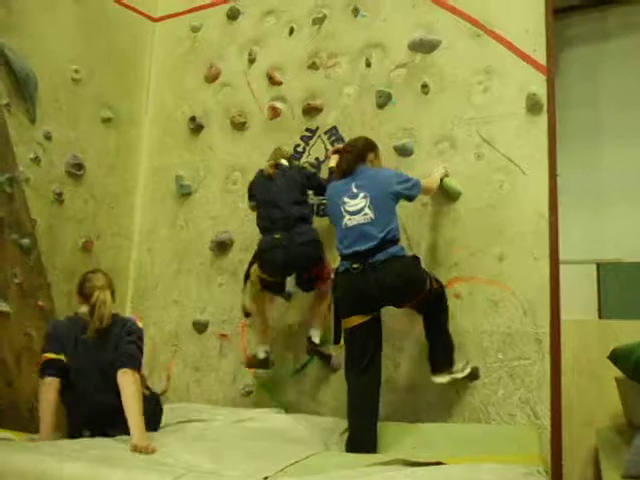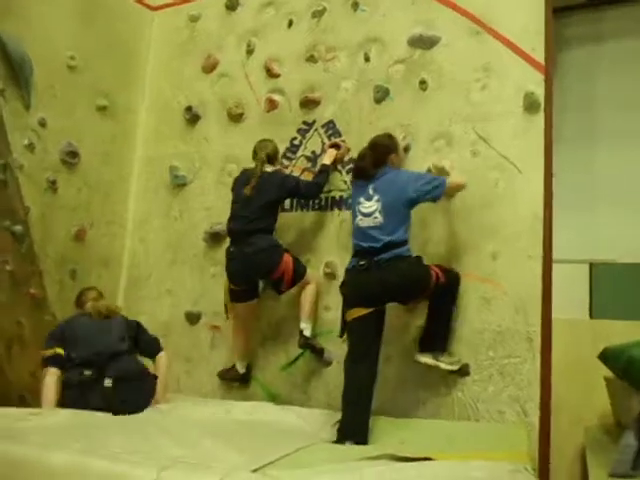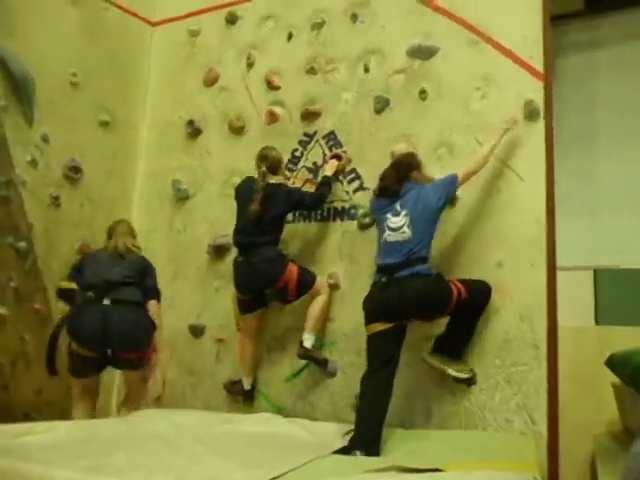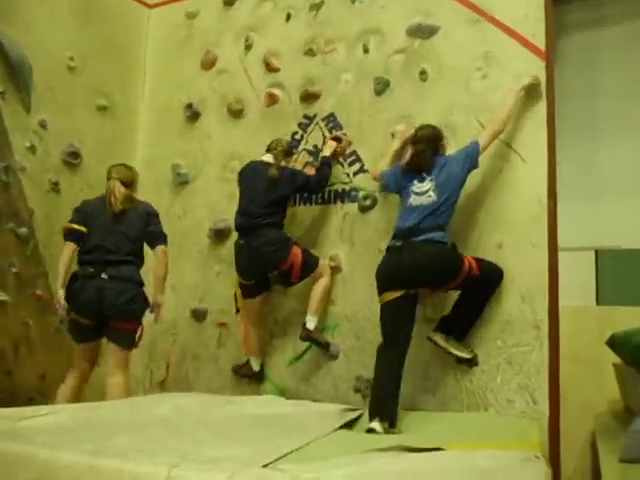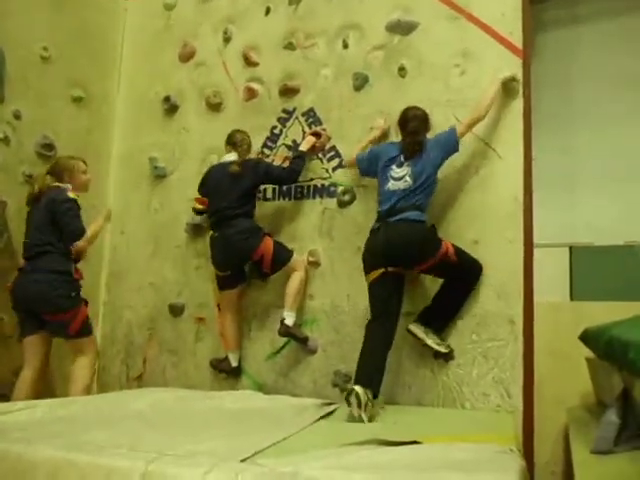
dt=0.7s
person 1, frame 1
left shoulder: (333, 190)
right shoulder: (386, 177)
right elbow: (429, 187)
right wrist: (438, 173)
left hip: (351, 283)
right hip: (392, 272)
left knee: (360, 369)
right knee: (433, 292)
left ankle: (360, 447)
right ankle: (442, 364)
person 1, frame 2
left shoulder: (358, 182)
right shoulder: (405, 180)
right elbow: (459, 184)
left wrist: (393, 148)
right wrist: (446, 172)
left hip: (359, 279)
right hip: (397, 273)
left knee: (360, 359)
right knee: (448, 278)
left ankle: (351, 436)
right ankle: (433, 348)
person 1, frame 3
left shoulder: (381, 202)
right shoulder: (429, 194)
right elbow: (474, 167)
left wrist: (395, 161)
right wrist: (503, 132)
left hip: (380, 296)
right hip: (418, 290)
left knee: (377, 372)
right knee: (480, 292)
left ankle: (361, 447)
right ankle: (446, 354)
person 1, frame 4
left shoulder: (403, 172)
right shoulder: (455, 163)
left elbow: (376, 175)
right elbow: (495, 128)
left wrist: (398, 144)
right wrist: (520, 91)
left hip: (393, 262)
right hip: (431, 256)
left knee: (393, 343)
right knee: (490, 275)
left ankle: (381, 418)
right ankle: (449, 333)
person 1, frame 5
left shoulder: (383, 151)
right shoulder: (435, 147)
left elbow: (351, 162)
right elbow: (478, 116)
left wrist: (375, 140)
right wrist: (499, 83)
left hip: (378, 242)
right hip: (412, 235)
left knee: (381, 319)
right knee: (469, 270)
left ankle: (363, 388)
right ankle: (428, 324)
person 2, frame 1
left shoulder: (257, 180)
right shoulder: (299, 172)
left elbow: (255, 205)
right elbow: (327, 189)
right wrist: (332, 166)
left hip: (273, 247)
right hip: (305, 242)
left knee: (258, 301)
right knee: (325, 287)
left ankle: (263, 353)
right ankle: (314, 340)
person 2, frame 2
left shoulder: (241, 179)
right shoulder: (280, 180)
right elbow: (313, 189)
right wrist: (327, 161)
left hip: (236, 256)
right hip: (264, 251)
left knee: (240, 319)
right knee: (309, 281)
left ankle: (241, 370)
right ankle: (306, 334)
person 2, frame 3
left shoulder: (244, 187)
right shoulder: (284, 193)
right elbow: (316, 200)
right wrist: (329, 173)
left hip: (243, 267)
right hip: (270, 262)
left knee: (247, 331)
right knee: (322, 289)
left ankle: (246, 386)
right ankle: (307, 345)
person 2, frame 4
left shoulder: (247, 170)
right shoulder: (287, 175)
right elbow: (319, 182)
right wrist: (327, 154)
left hip: (244, 249)
right hip: (272, 244)
left knee: (250, 316)
right knee: (324, 271)
left ankle: (254, 367)
right ankle: (310, 327)
person 2, frame 5
left shoulder: (211, 174)
right shoulder: (254, 167)
left elbow: (200, 210)
right elbow: (290, 175)
right wrist: (303, 149)
left hip: (220, 244)
right hip: (247, 236)
left knee: (227, 308)
right knee: (299, 265)
left ankle: (232, 362)
right ankle: (288, 322)
person 3, frame 1
left shoulder: (60, 330)
right shoulder: (128, 328)
left elbow: (50, 380)
right elbow: (127, 375)
left wrist: (45, 439)
right wrist: (139, 434)
left hip: (82, 434)
right hip: (127, 429)
person 3, frame 2
left shoulder: (63, 328)
right shoulder: (124, 321)
left elbow: (52, 372)
right elbow: (160, 354)
right wrist: (159, 399)
left hip: (83, 399)
right hip: (129, 393)
person 3, frame 3
left shoulder: (87, 259)
right shoulder: (142, 262)
left elbow: (65, 299)
right elbow: (153, 303)
right wrist: (153, 349)
left hip: (86, 318)
right hip: (129, 317)
left knee: (83, 399)
right knee: (135, 395)
person 3, frame 4
left shoulder: (87, 207)
right shoulder: (145, 211)
left elbow: (69, 245)
right elbow: (161, 250)
left wrist: (61, 287)
right wrist: (158, 293)
left hip: (86, 288)
right hip: (125, 291)
left knee: (81, 366)
right knee: (117, 371)
person 3, frame 5
left shoulder: (41, 202)
right shoulder: (63, 197)
right elbow: (80, 243)
right wrist: (101, 221)
left hip: (27, 285)
right hip: (53, 284)
left knee: (33, 365)
right knee: (87, 352)
